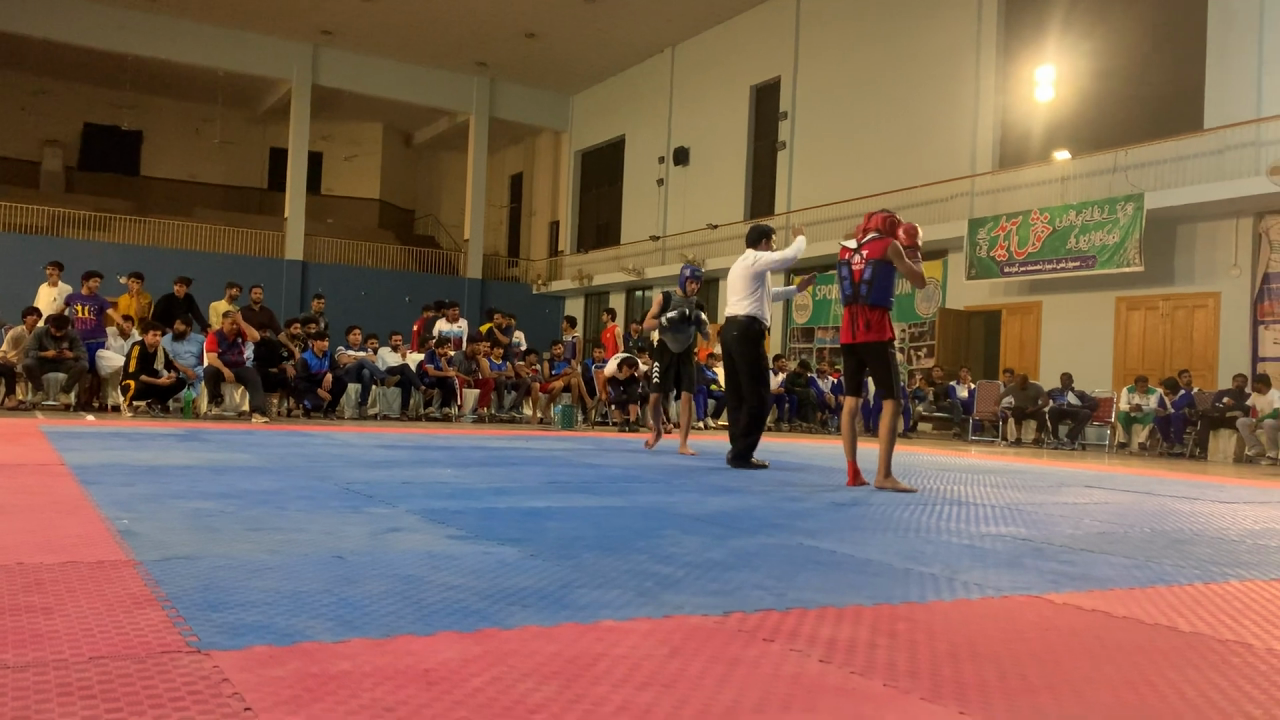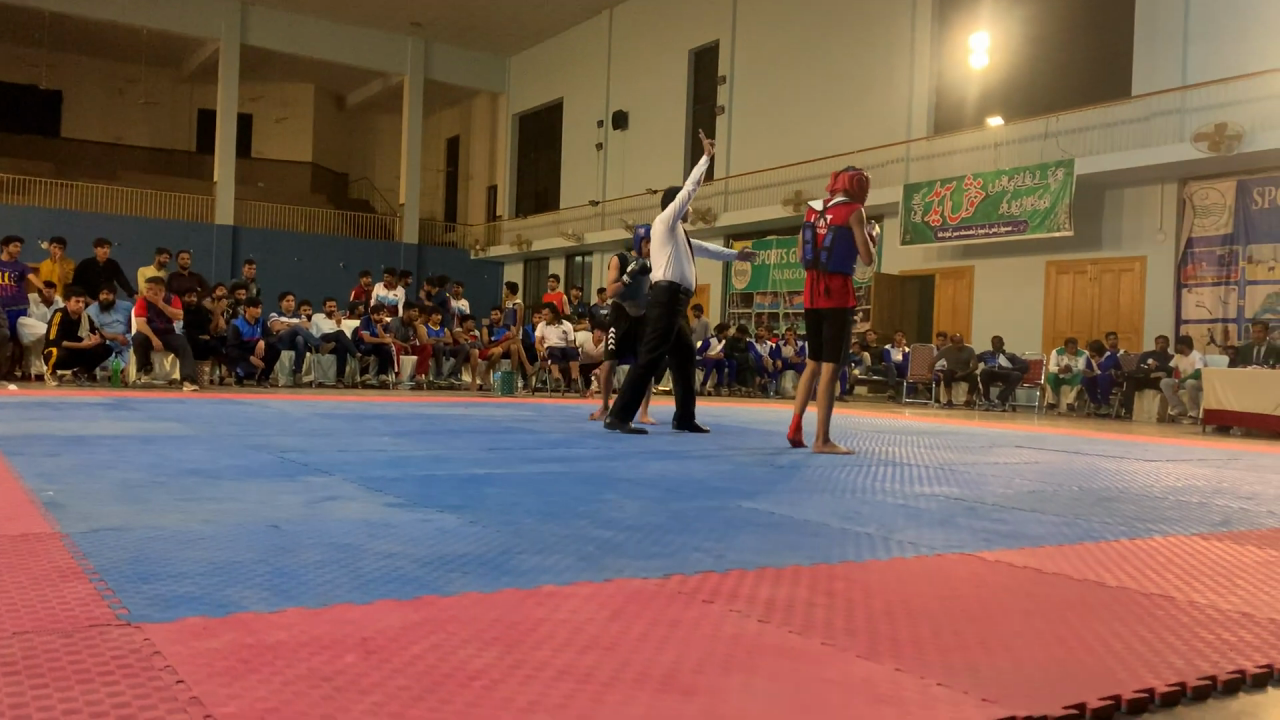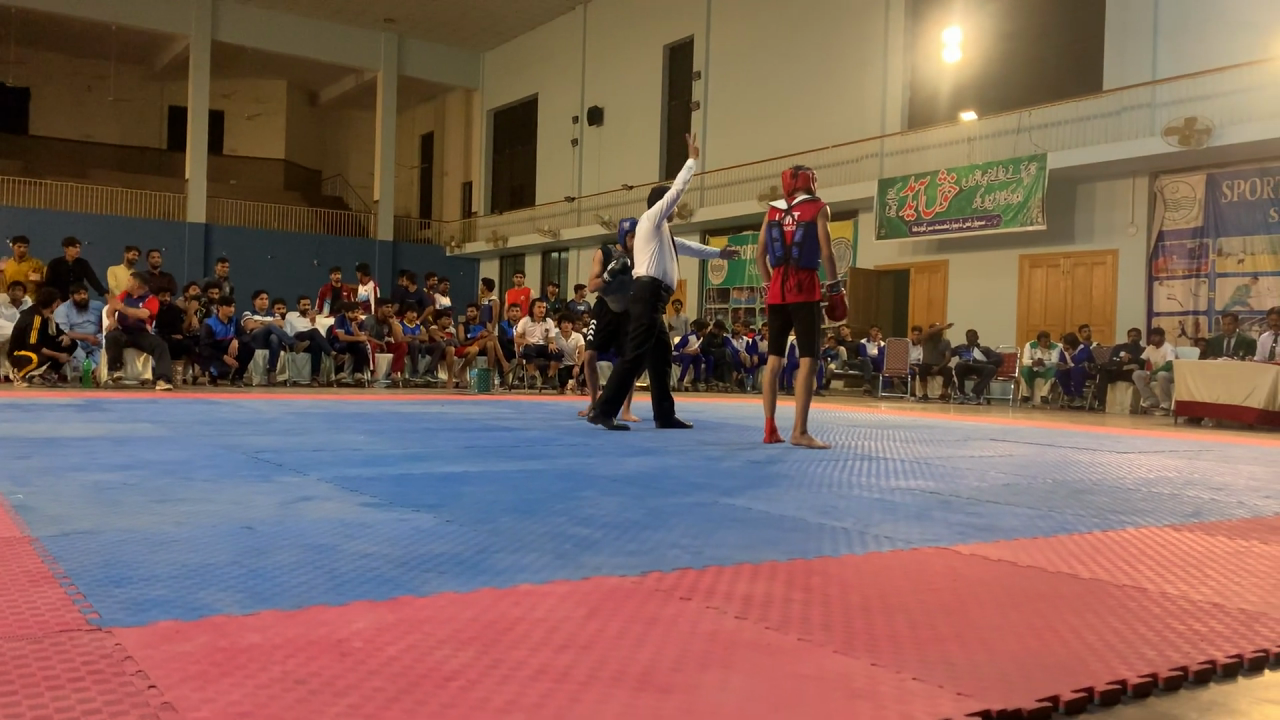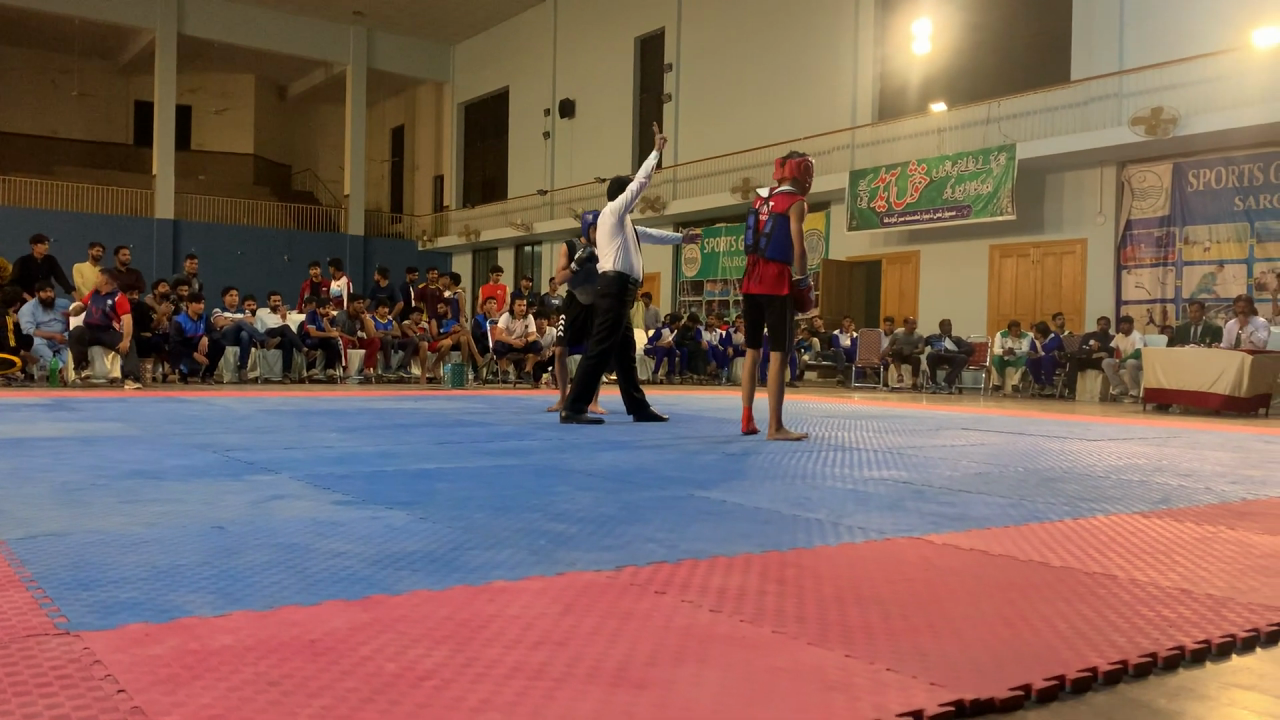
dt=1s
person 1, frame 1
left shoulder: (741, 265)
right shoulder: (755, 260)
left elbow: (765, 294)
right elbow: (791, 255)
left wrist: (796, 288)
right wrist: (800, 238)
left hip: (733, 330)
right hip: (746, 332)
left knee: (739, 396)
right knee: (757, 397)
left ankle: (740, 454)
right ankle: (742, 453)
person 1, frame 2
left shoulder: (678, 234)
right shoulder: (665, 222)
left elbow: (703, 249)
right elbow: (689, 188)
left wrist: (735, 255)
right wrist: (706, 156)
left hip: (673, 301)
right hip: (667, 298)
left knee: (684, 357)
right knee: (651, 357)
left ankle: (685, 417)
right ankle: (619, 416)
person 1, frame 3
left shoulder: (661, 231)
right shoulder: (652, 217)
left elbow: (687, 247)
right elbow: (678, 188)
left wrist: (719, 253)
right wrist: (692, 160)
left hip: (652, 296)
right hip: (649, 294)
left knee: (660, 356)
right knee: (635, 355)
left ankle: (664, 415)
right ankle: (603, 411)
person 1, frame 4
left shoulder: (622, 222)
right shoulder: (614, 210)
left elbow: (648, 234)
right elbow: (640, 180)
left wrist: (681, 238)
right wrist: (656, 151)
left hip: (618, 289)
right hip: (614, 288)
left knee: (624, 351)
right knee: (600, 349)
left ankle: (638, 408)
right ankle: (573, 409)
person 2, frame 1
left shoulder: (846, 248)
right shoulder: (889, 246)
right elbow: (919, 281)
right wrist: (912, 251)
left hip: (849, 329)
right hip: (876, 330)
left knee: (852, 400)
right knee: (891, 402)
left ankle: (853, 472)
right ankle: (884, 474)
person 2, frame 2
left shoulder: (813, 210)
right shoulder: (853, 212)
left elbow: (801, 254)
right elbow: (867, 258)
right wrist: (870, 239)
left hip: (812, 293)
right hip: (838, 294)
left knee: (813, 362)
right knee: (831, 367)
left ankle: (795, 426)
right ankle: (822, 439)
person 2, frame 3
left shoulder: (773, 210)
right shoulder: (818, 208)
left elbow: (760, 254)
right elbow: (826, 252)
right wrist: (835, 287)
left hip: (777, 290)
right hip: (805, 290)
left knee: (774, 360)
right knee: (808, 361)
left ankle: (770, 429)
right ankle: (799, 431)
person 2, frame 4
left shoulder: (759, 198)
right shoulder: (796, 202)
right elbow: (798, 249)
right wrist: (802, 280)
left hip: (751, 279)
right hip: (777, 281)
left knee: (753, 352)
right knee: (778, 355)
left ankle: (747, 419)
right ankle: (775, 426)
person 3, frame 1
left shoulder: (698, 305)
right shoulder: (664, 298)
left elbow: (707, 337)
right elbow: (647, 325)
left wrist: (703, 325)
right wrist: (667, 319)
left hip: (686, 354)
right hip: (664, 351)
left knee: (687, 398)
right knee: (655, 398)
left ankle: (683, 444)
right ankle: (657, 431)
person 3, frame 2
left shoulder: (653, 263)
right shoulder: (619, 260)
right elbow: (610, 292)
right wrist: (629, 275)
left hip: (642, 317)
right hip: (620, 315)
right knee: (608, 365)
left ankle: (644, 412)
right ankle: (604, 407)
person 3, frame 3
right shoulder: (603, 253)
right elbow: (591, 286)
right wrist: (611, 273)
left hip: (627, 312)
right hip: (604, 310)
right knee: (590, 356)
left ankle: (626, 410)
right ankle: (594, 401)
person 3, frame 4
right shoulder: (568, 247)
right elbow: (558, 280)
right wrist: (577, 264)
left hip: (596, 305)
right hip: (573, 304)
right knee: (560, 352)
left ankle: (593, 402)
right ankle: (563, 399)
